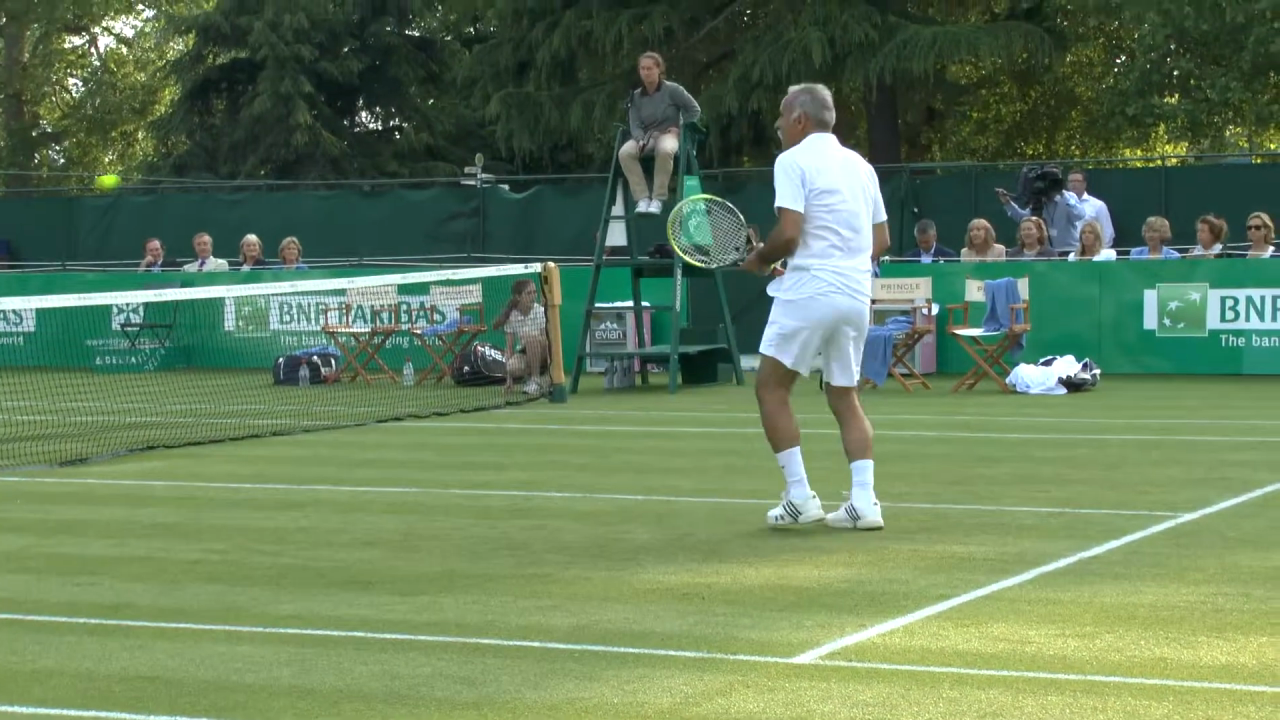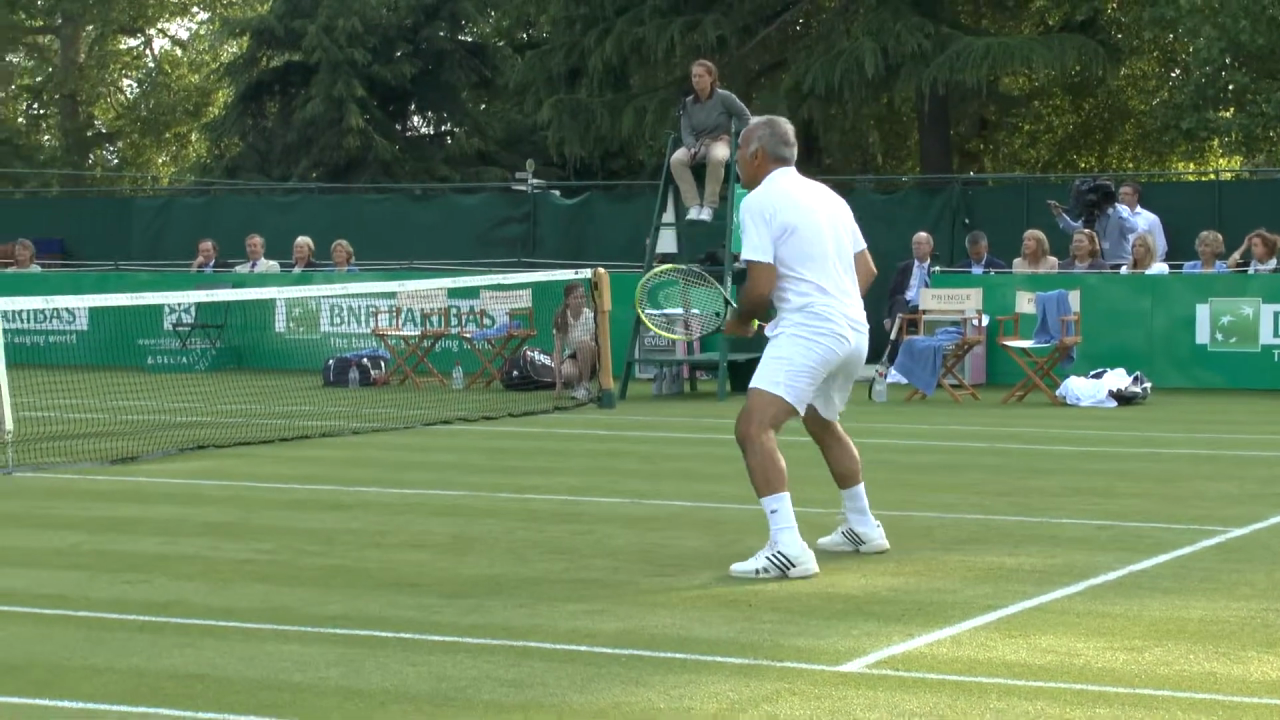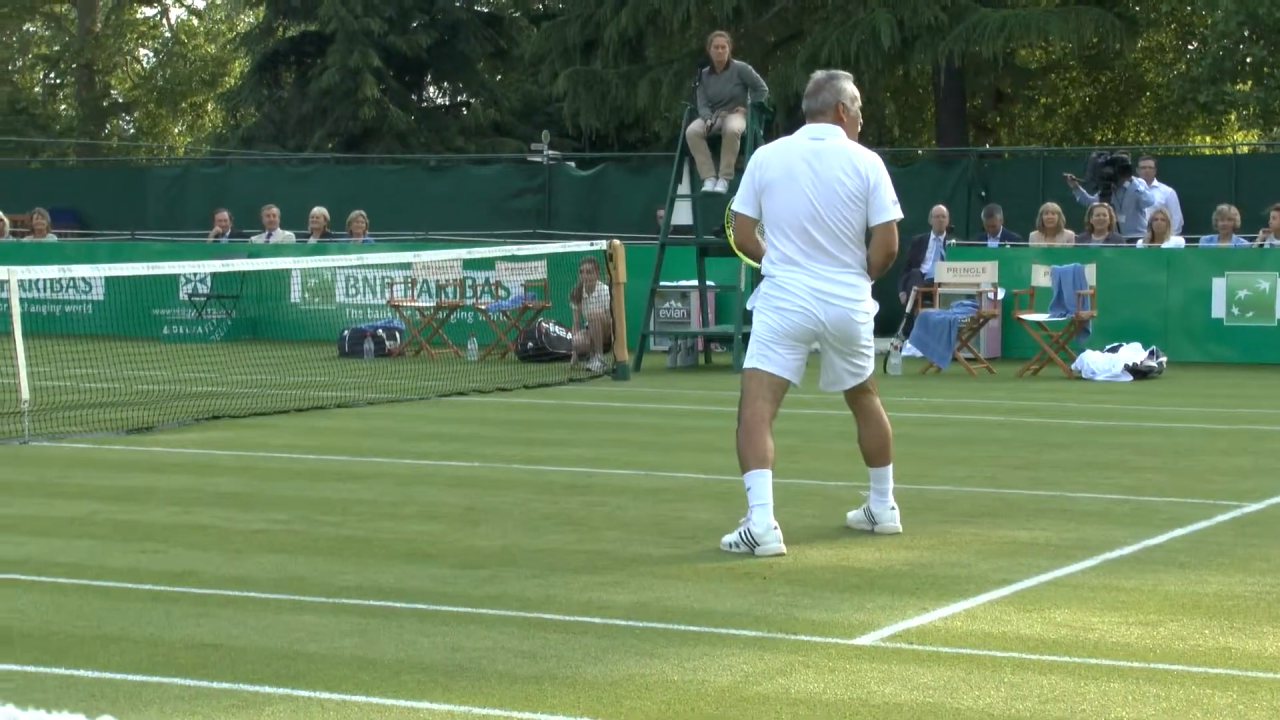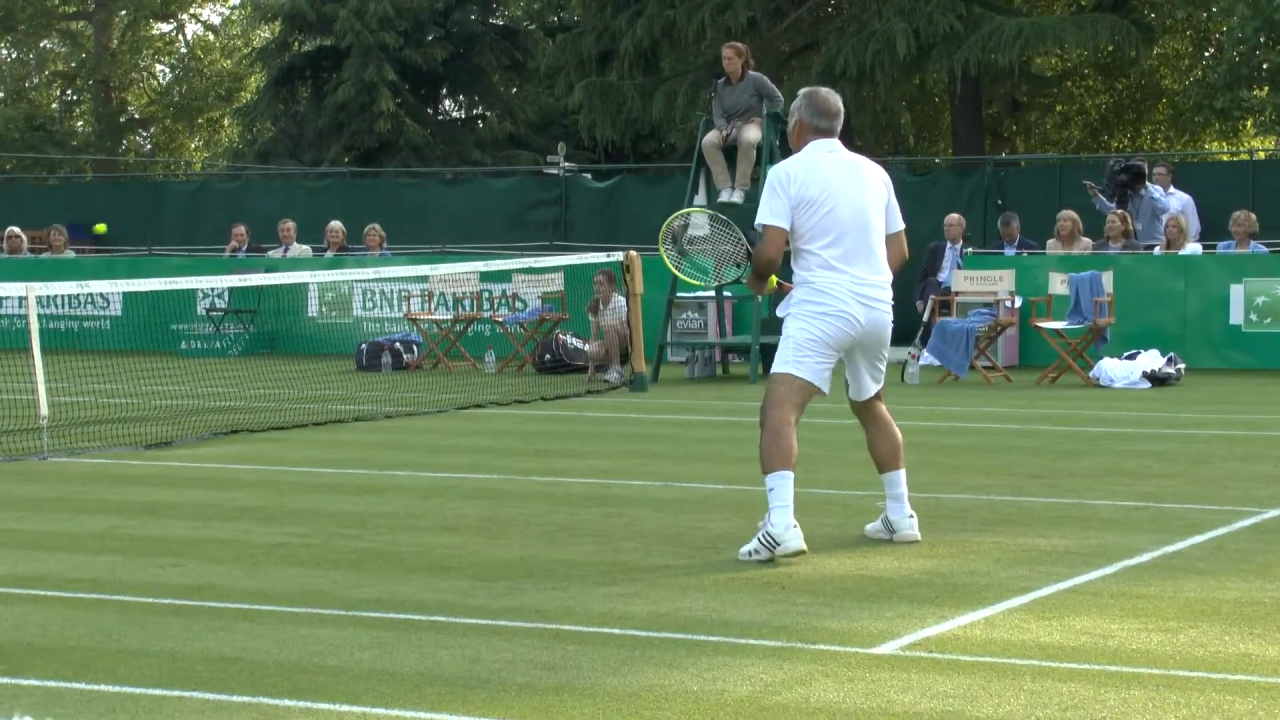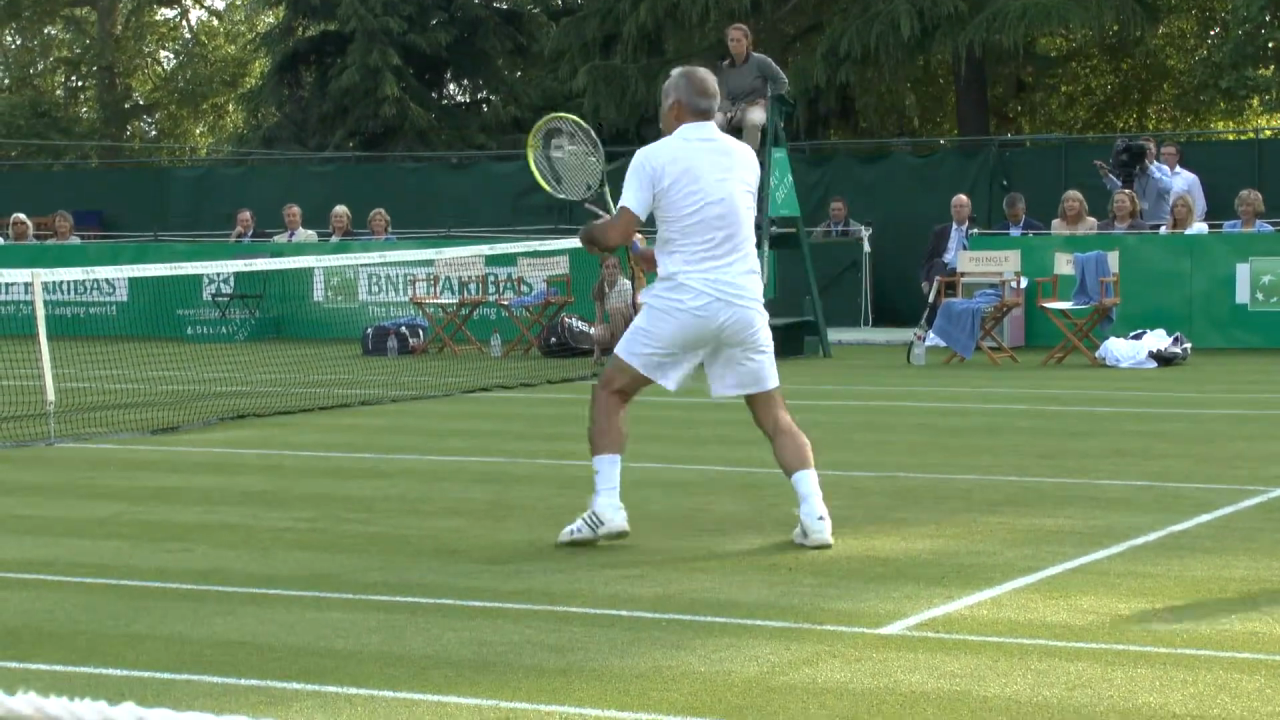
dt=1s
person 1, frame 1
left shoulder: (794, 161)
right shoulder: (861, 166)
left elbow: (789, 231)
right elbow: (882, 240)
left wrist: (761, 257)
left hip: (810, 291)
right hip: (856, 295)
left knee: (771, 389)
right knee: (844, 400)
left ankle: (801, 496)
right ankle: (863, 501)
person 1, frame 2
left shoulder: (759, 201)
right shoulder: (828, 196)
left elbow: (761, 287)
right elbow: (867, 270)
left wrist: (741, 319)
left hip: (807, 331)
right hip: (851, 331)
left knee: (753, 428)
right knee: (822, 425)
left ankle: (788, 547)
right ankle: (863, 526)
person 1, frame 3
left shoulder: (766, 157)
right shoulder: (866, 162)
left elbow: (743, 236)
right elbow: (886, 247)
left hip: (783, 302)
right hip: (848, 304)
left knee: (755, 410)
right knee: (865, 400)
left ankle: (761, 523)
right ankle: (882, 508)
person 1, frame 4
left shoulder: (787, 172)
right shoulder: (874, 172)
left elbow: (770, 253)
right elbow: (899, 252)
left wrist: (757, 278)
left hip: (821, 309)
right hip: (877, 309)
left knee: (778, 413)
right knee: (871, 407)
left ankle: (781, 524)
right ankle: (900, 515)
person 1, frame 5
left shoulder: (654, 156)
right shoulder: (744, 156)
left elbow: (616, 235)
left wrist: (589, 233)
left hip: (681, 303)
right hip: (742, 304)
left knee: (608, 394)
right knee: (775, 417)
left ankle: (606, 508)
right ankle: (814, 513)
